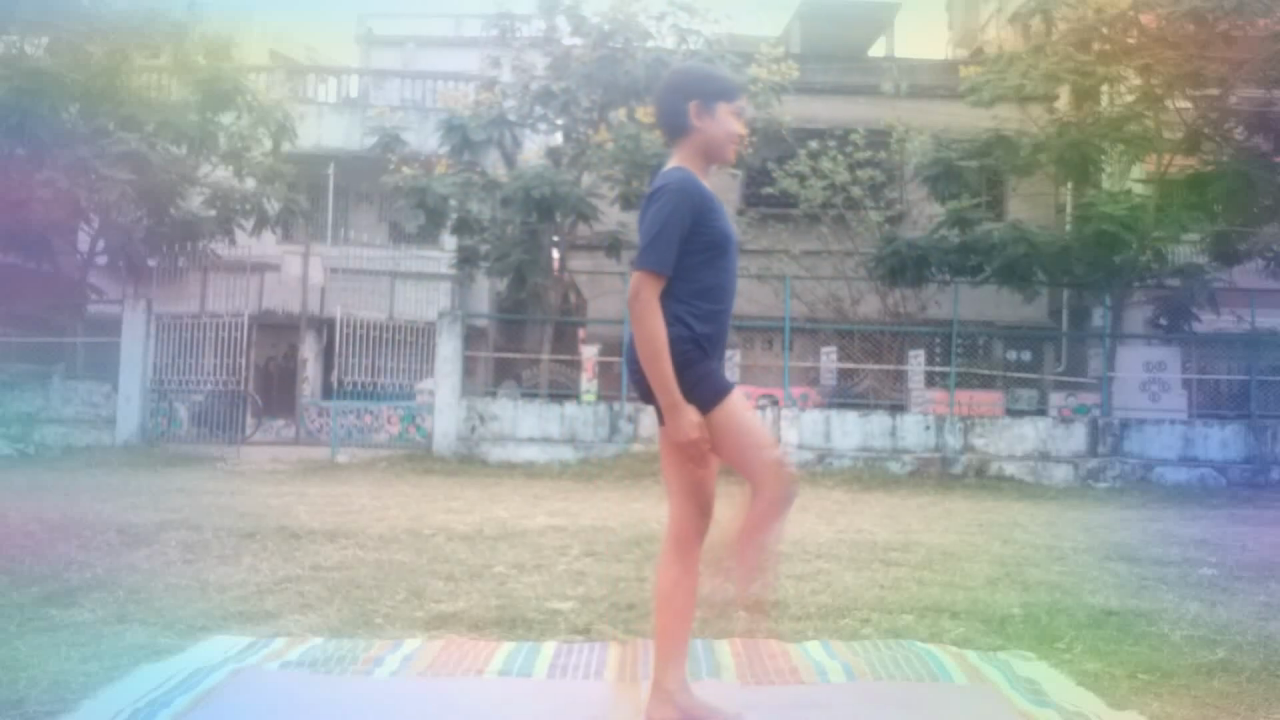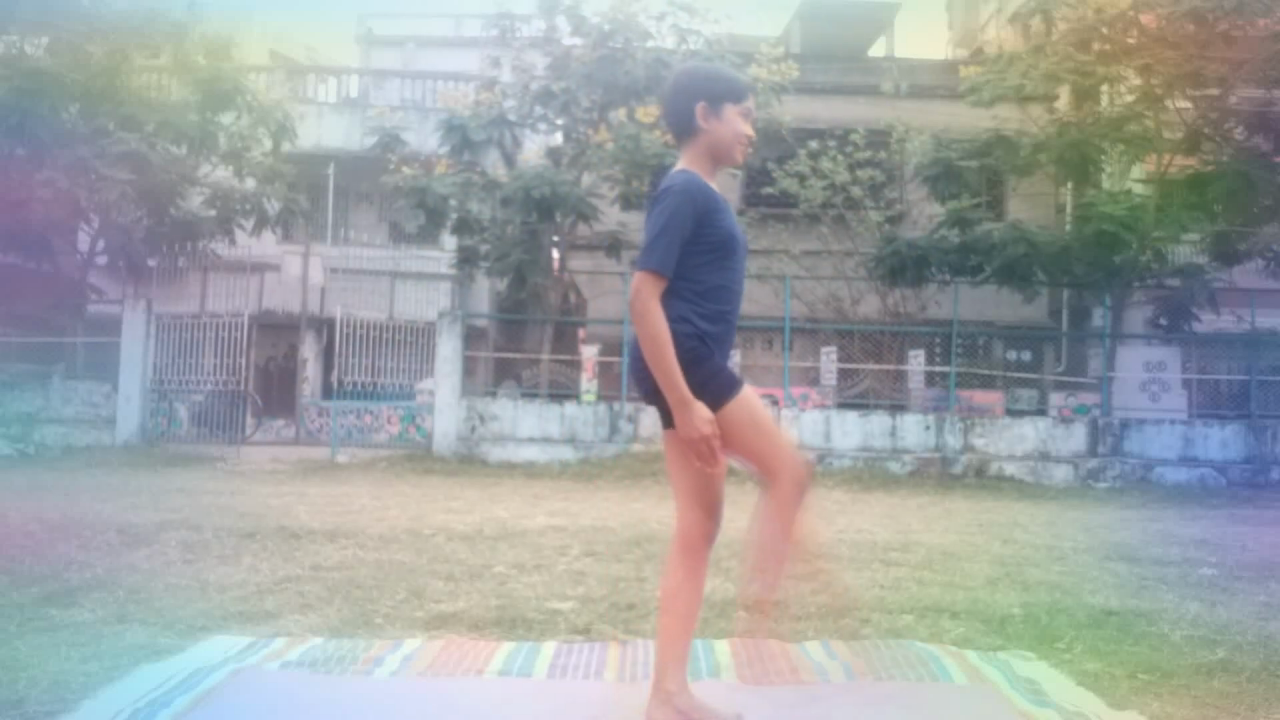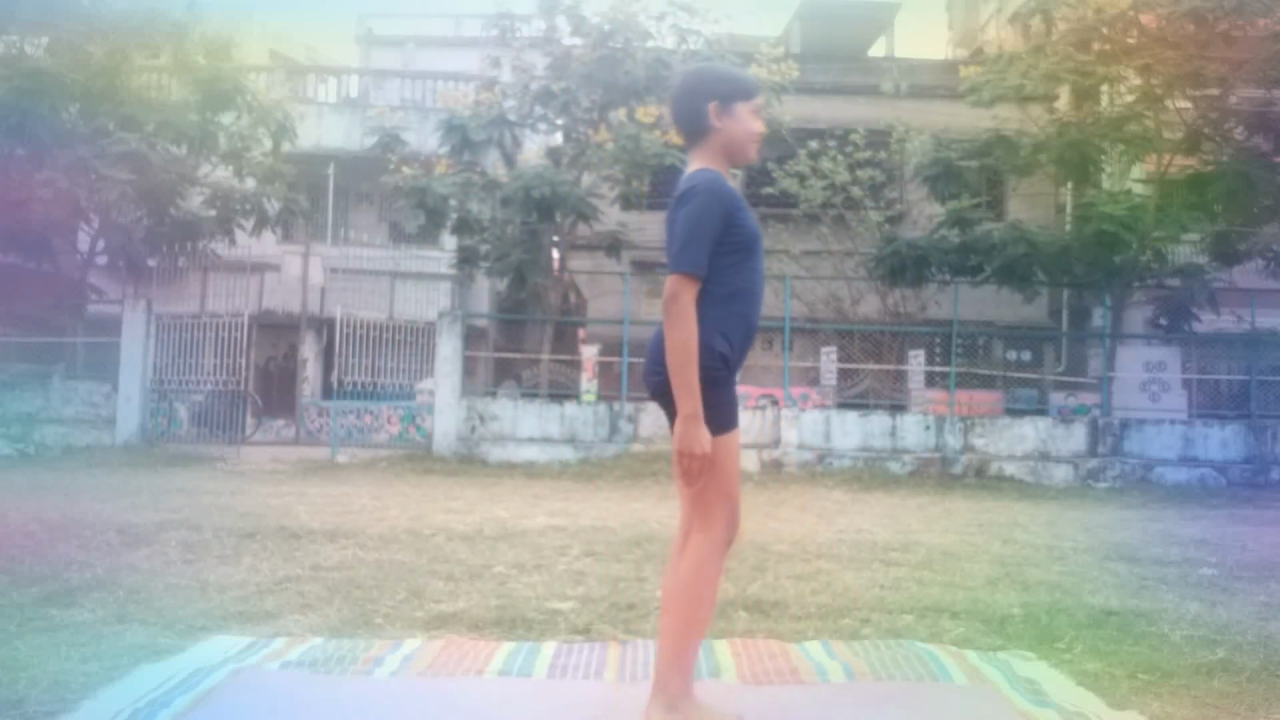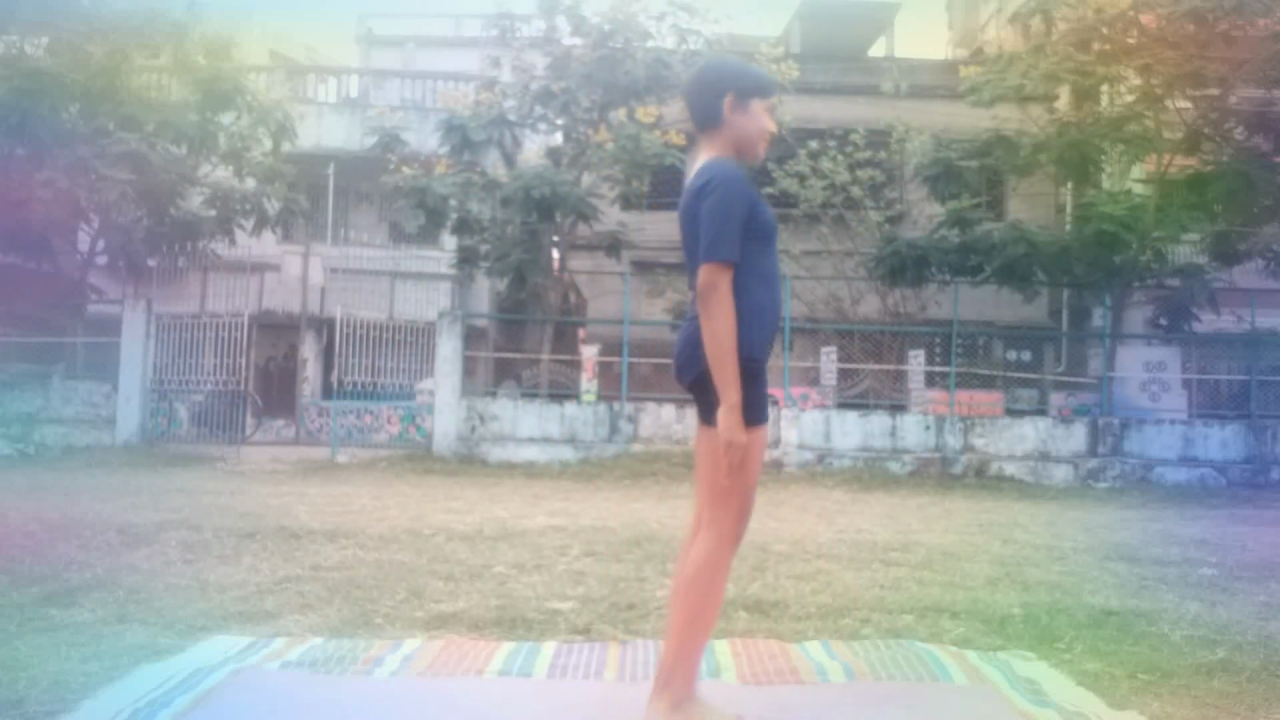
dt=0.3s
person 1, frame 1
left shoulder: (691, 192)
right shoulder: (677, 191)
right elbow: (639, 296)
right wrist: (674, 403)
left hip: (693, 369)
right hip: (677, 366)
left knee: (692, 520)
right knee: (776, 481)
right ankle: (742, 610)
person 1, frame 2
left shoulder: (702, 195)
right shoulder: (687, 193)
right elbow: (644, 298)
right wrist: (686, 403)
left hip: (694, 367)
right hip: (684, 364)
left knee: (699, 523)
right knee: (788, 471)
right ankle: (758, 613)
person 1, frame 3
left shoulder: (708, 190)
right shoulder: (710, 190)
right elbow: (678, 300)
right wrist: (690, 412)
left hip: (702, 373)
right hip: (698, 373)
left knee: (699, 531)
right knee: (715, 529)
person 1, frame 4
left shoulder: (706, 179)
right shoulder: (728, 178)
right elbow: (713, 288)
right wrist: (731, 398)
left hip: (719, 364)
right hip: (730, 365)
left knee: (710, 526)
right knee: (724, 527)
